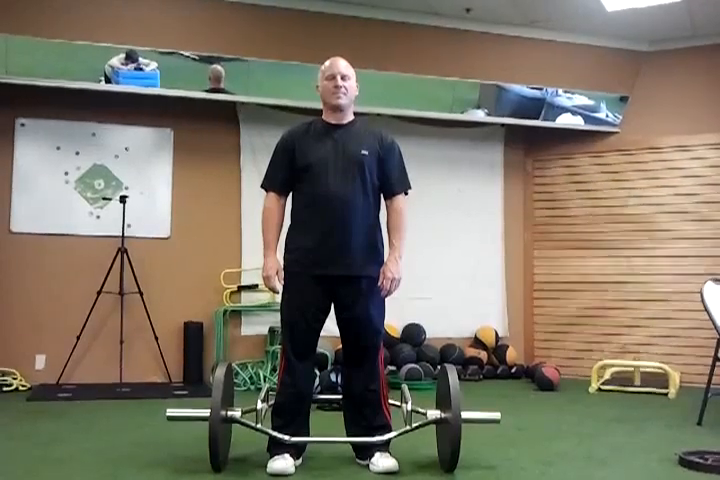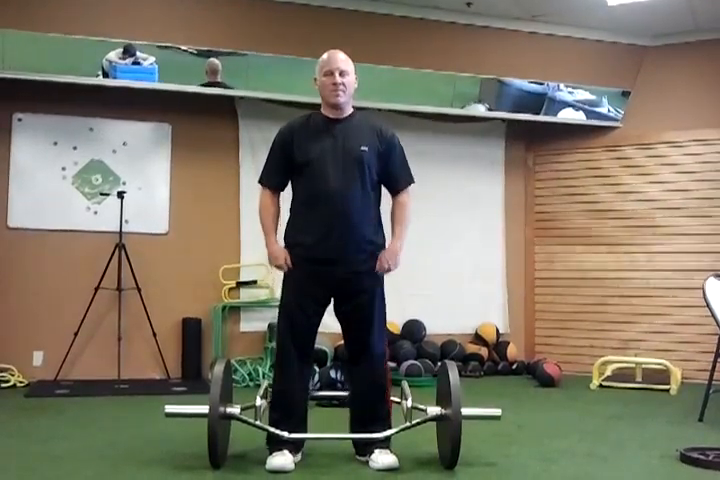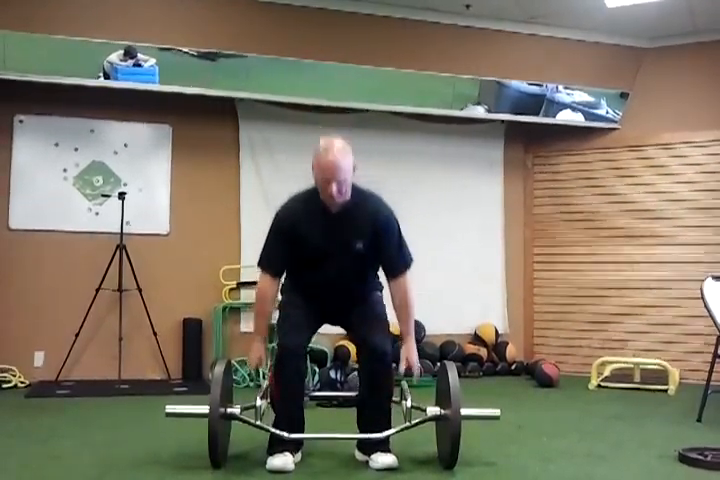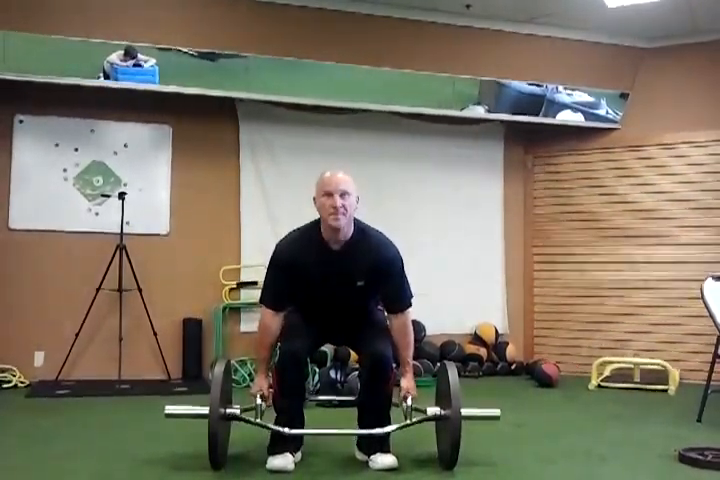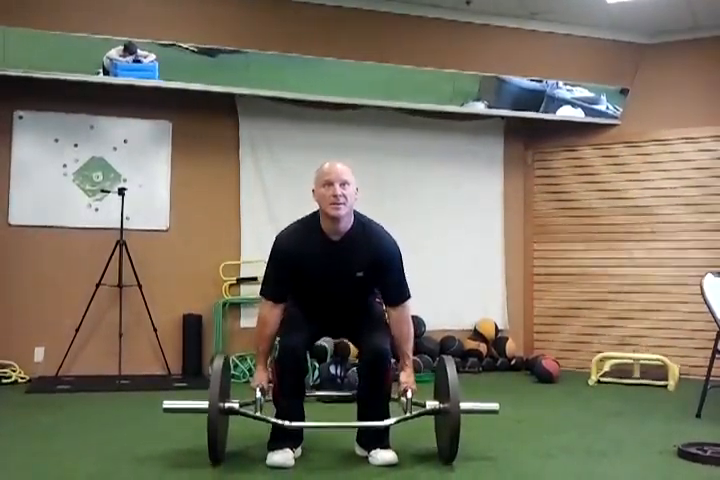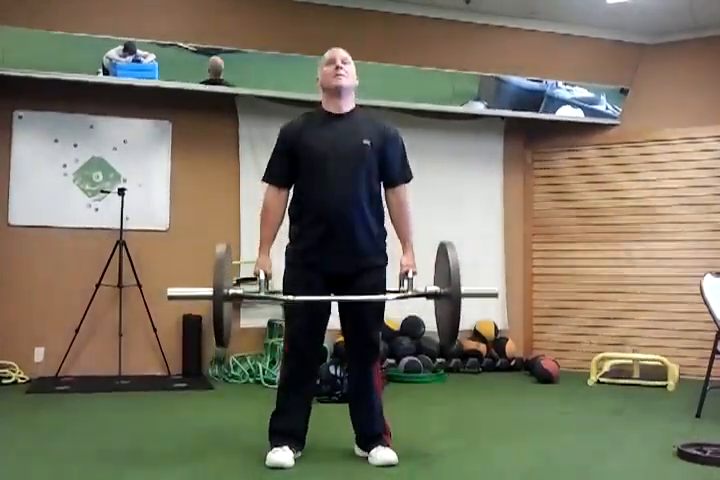
dt=0.7s
person 1, frame 1
left shoulder: (380, 142)
right shoulder: (295, 140)
left elbow: (396, 201)
right elbow: (275, 198)
left wrist: (395, 256)
right wrist: (270, 254)
left hip: (363, 269)
right hip: (304, 268)
left knee: (366, 356)
right knee: (296, 355)
left ankle: (372, 445)
person 1, frame 2
left shoulder: (379, 135)
right shoulder: (293, 133)
left elbow: (401, 193)
right elbow: (269, 190)
left wrist: (396, 242)
right wrist: (272, 241)
left hip: (363, 264)
right hip: (305, 263)
left knee: (368, 353)
right knee: (293, 351)
left ankle: (373, 442)
right ankle: (285, 442)
person 1, frame 3
left shoulder: (377, 213)
right shoulder: (291, 214)
left elbow: (398, 279)
right elbow: (269, 278)
left wrist: (409, 341)
right wrist: (258, 340)
left hip: (360, 296)
right hip: (304, 296)
left knee: (378, 350)
right knee: (289, 350)
left ankle: (373, 443)
right ankle: (285, 444)
person 1, frame 4
left shoulder: (381, 249)
right shoulder: (291, 248)
left elbow: (399, 313)
right elbow: (272, 312)
left wrist: (407, 372)
right wrist: (261, 373)
left hip: (363, 317)
right hip: (307, 316)
left knee: (380, 356)
right knee: (290, 354)
left ankle: (374, 443)
right ankle: (286, 443)
person 1, frame 5
left shoulder: (380, 242)
right shoulder: (291, 241)
left elbow: (398, 306)
right elbow: (272, 305)
left wrist: (407, 367)
right wrist: (261, 368)
left hip: (360, 310)
right hip: (306, 309)
left knee: (378, 351)
right knee: (289, 350)
left ankle: (373, 440)
right ankle: (286, 440)
person 1, frame 6
left shoulder: (381, 133)
right shoulder: (296, 131)
left elbow: (397, 193)
right elbow: (276, 193)
left wrist: (407, 249)
right wrist: (264, 252)
left hip: (366, 260)
right hip: (306, 260)
left knee: (365, 350)
right knee: (300, 349)
left ankle: (372, 439)
right ankle: (286, 439)
